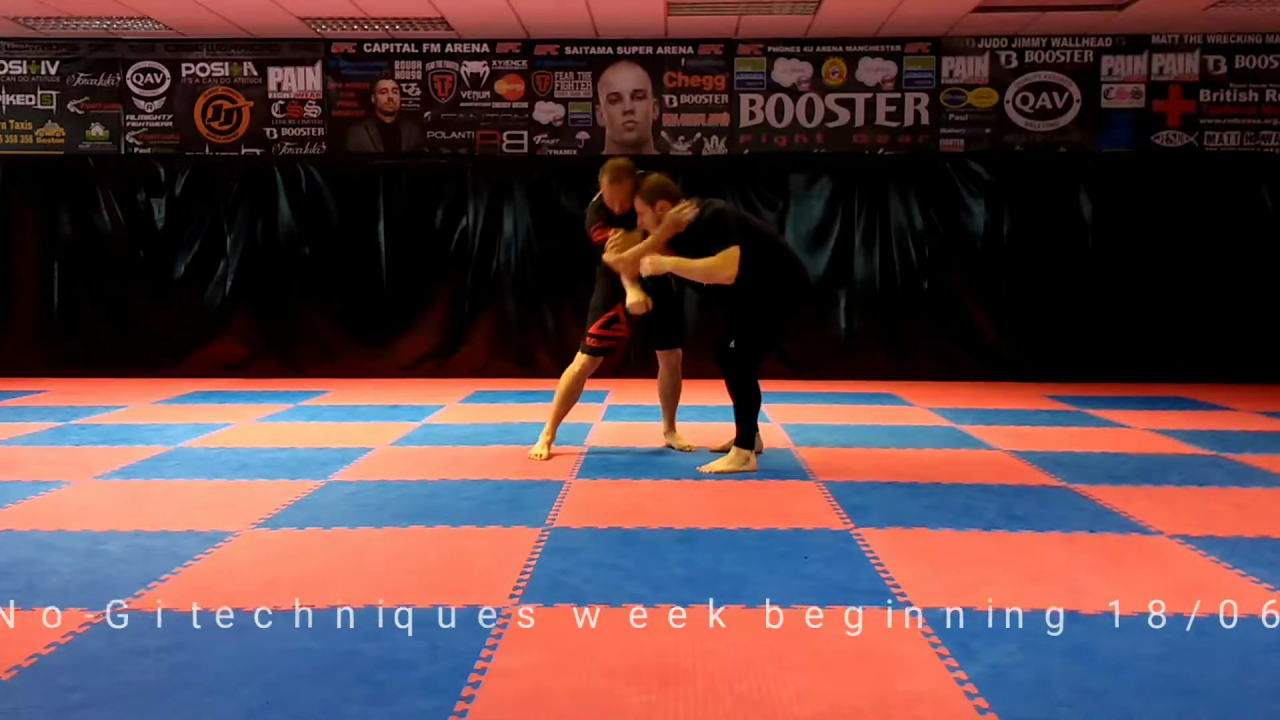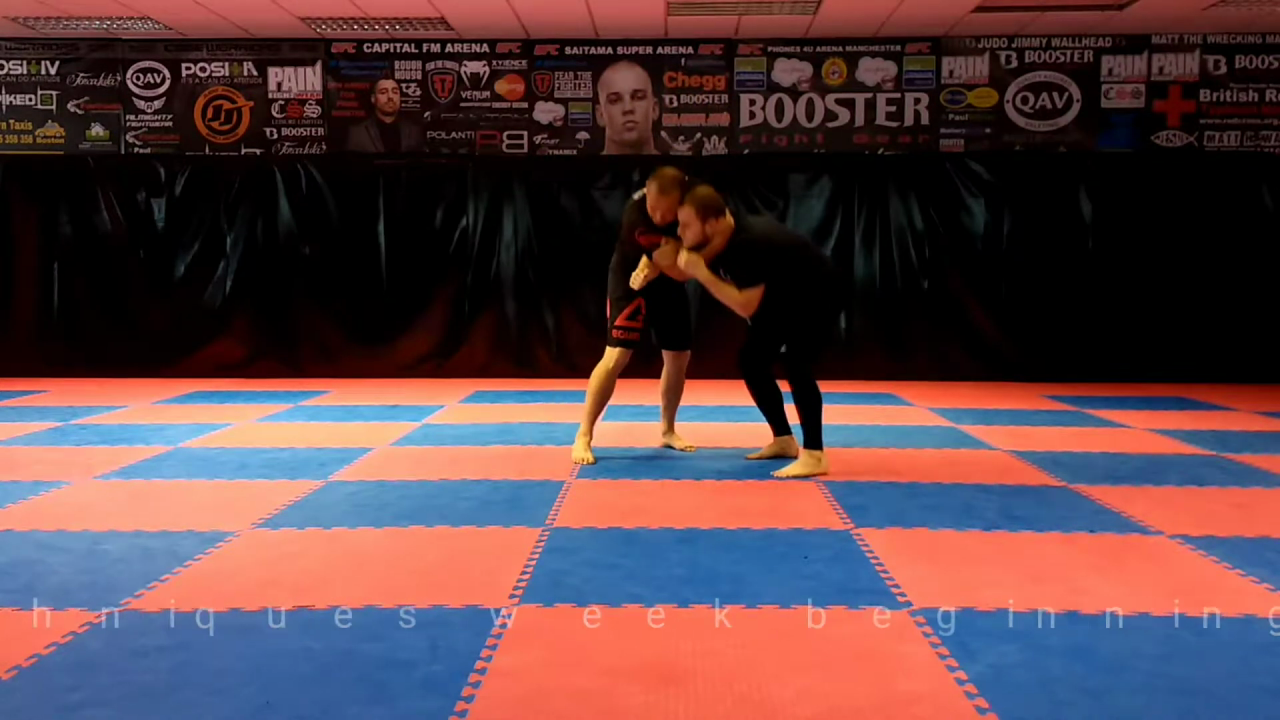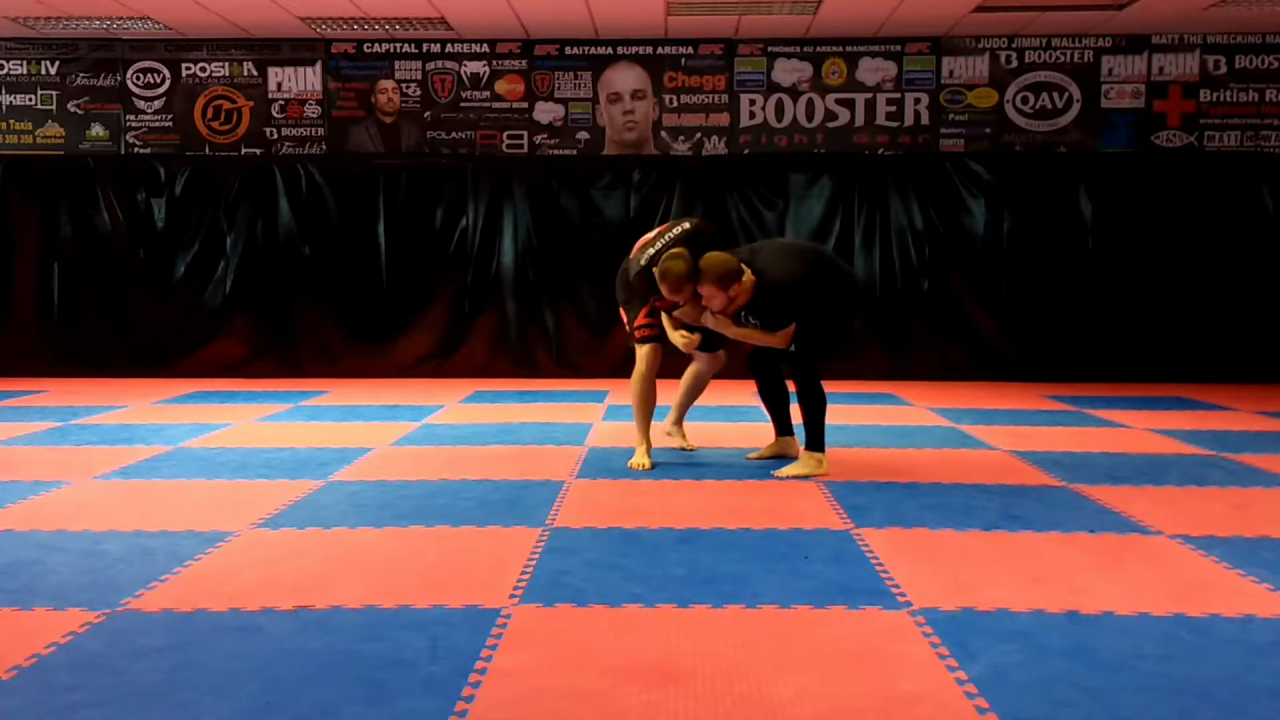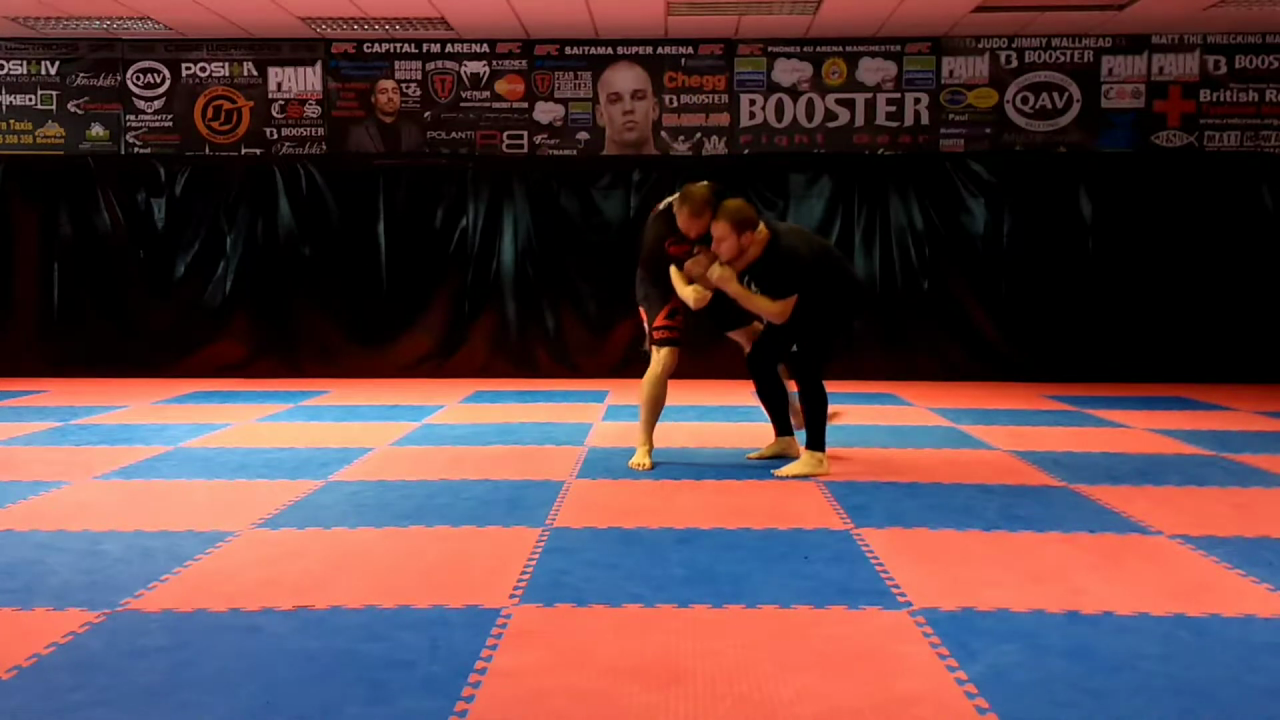
dt=0.5s
person 1, frame 1
right shoulder: (598, 215)
left hip: (658, 284)
right hip: (615, 288)
left knee: (672, 358)
right knee: (585, 362)
left ankle: (670, 431)
right ankle: (547, 435)
person 1, frame 2
right shoulder: (635, 217)
right elbow: (678, 271)
left hip: (667, 282)
right hip: (629, 277)
left knee: (679, 356)
right knee: (617, 357)
left ankle: (668, 430)
right ankle: (584, 437)
person 1, frame 3
left shoulder: (699, 236)
right shoulder: (641, 278)
right elbow: (698, 317)
right hip: (639, 294)
left knee: (713, 358)
right knee: (648, 355)
left ankle: (675, 422)
right ankle: (643, 444)
person 1, frame 4
left shoulder: (713, 198)
right shoulder: (660, 230)
right elbow: (702, 273)
left hip: (703, 282)
right hip: (658, 286)
left knee: (757, 337)
right knee: (664, 360)
left ankle: (792, 412)
right ankle: (644, 444)
person 2, frame 1
left shoulder: (714, 219)
right shoulder: (680, 228)
left elbow: (726, 272)
left wrist: (667, 263)
left hip: (781, 291)
right hip: (751, 293)
left knee: (739, 363)
right knee: (728, 357)
left ankle: (744, 453)
right ankle: (749, 435)
person 2, frame 2
left shoulder: (752, 244)
right shoulder: (718, 239)
left elbow: (746, 307)
left wrist: (701, 274)
left hip: (815, 298)
right hip: (783, 298)
left knee: (796, 366)
right knee: (751, 361)
left ankle: (814, 454)
right ankle: (784, 439)
person 2, frame 3
left shoulder: (775, 291)
right shoulder: (732, 266)
left elbow: (781, 340)
left wrist: (728, 329)
left hip: (832, 295)
right hip: (804, 295)
left knee: (801, 363)
right knee: (760, 361)
left ankle: (815, 456)
right ankle: (785, 440)
person 2, frame 4
left shoulder: (783, 256)
right shoulder: (740, 250)
left elbow: (778, 313)
left wrist: (732, 286)
left hip: (830, 297)
right hip: (796, 303)
left knee: (802, 365)
right knee: (760, 360)
left ankle: (815, 456)
right ankle: (785, 441)
